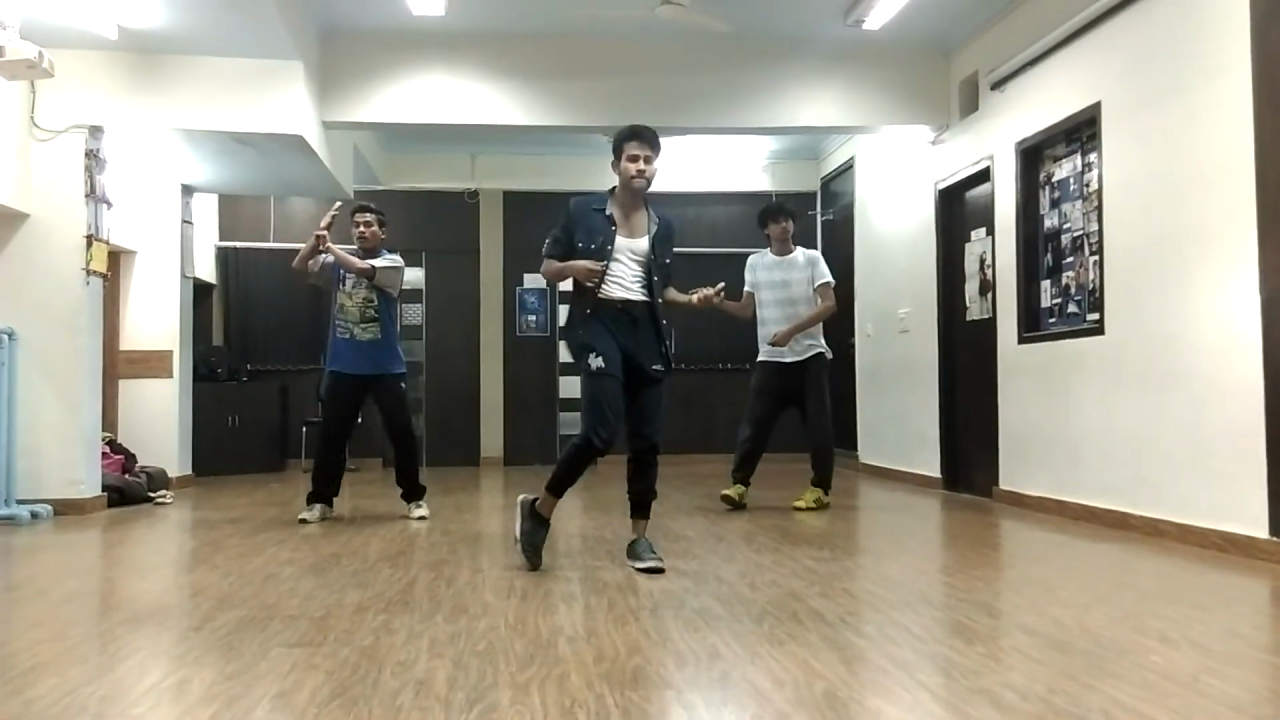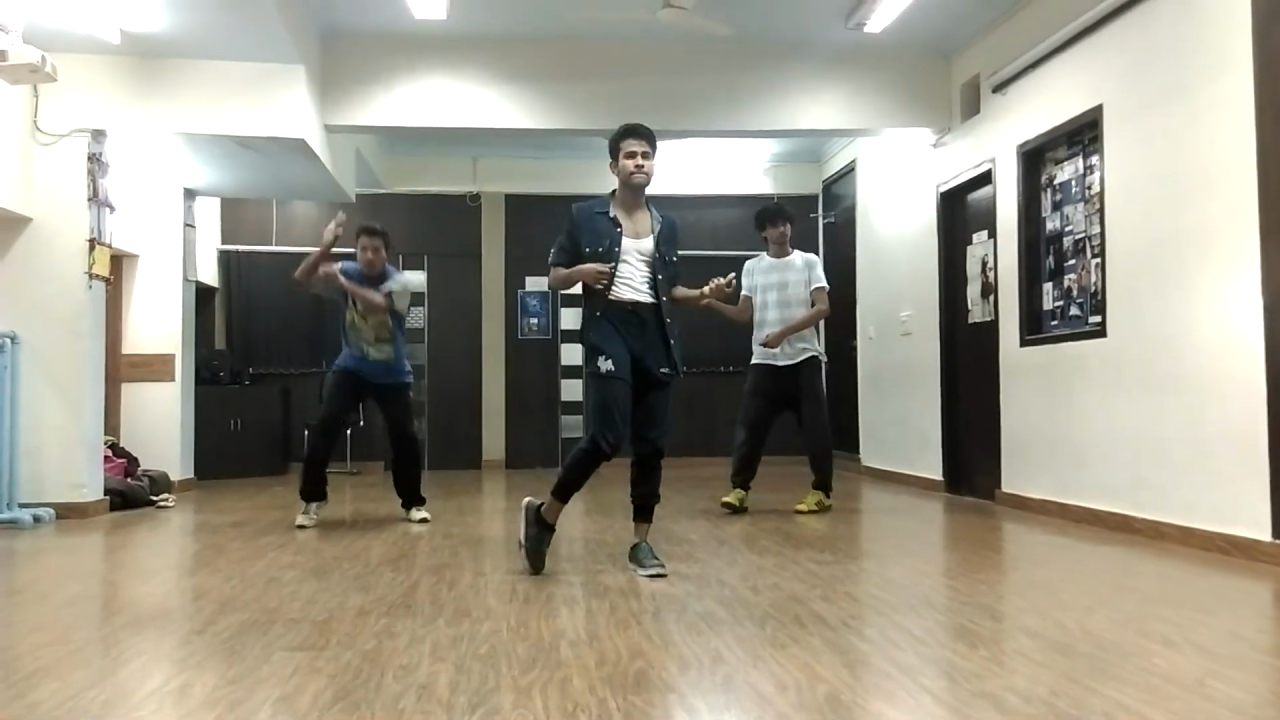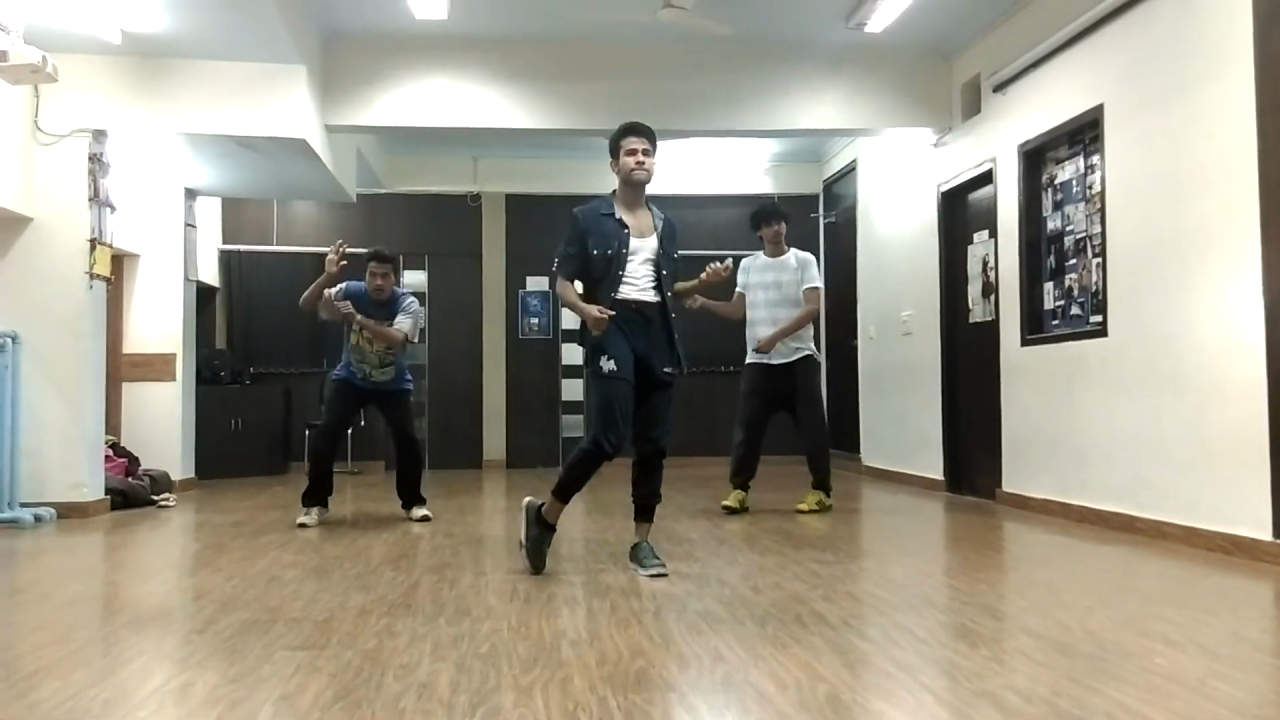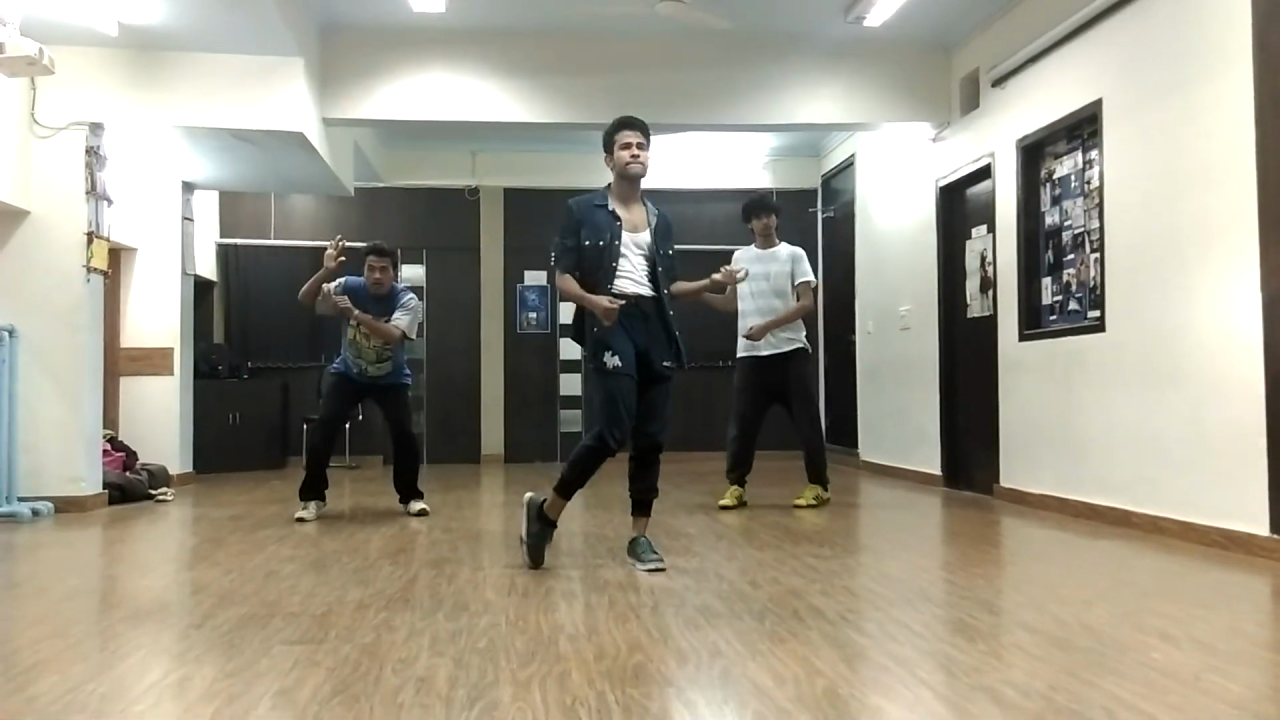
dt=0.2s
person 1, frame 1
left shoulder: (663, 226)
right shoulder: (583, 212)
right elbow: (547, 266)
left wrist: (691, 300)
right wrist: (571, 267)
left hip: (646, 330)
right hip: (600, 322)
left knee: (647, 440)
right knee: (601, 430)
left ankle: (639, 538)
right ankle: (538, 509)
person 1, frame 2
left shoulder: (666, 226)
right shoulder: (586, 216)
right elbow: (554, 276)
left wrist: (701, 294)
right wrist: (579, 272)
left hip: (653, 332)
right hip: (608, 326)
left knee: (651, 444)
right knee: (607, 435)
left ankle: (640, 542)
right ankle: (543, 513)
person 1, frame 3
left shoulder: (665, 225)
right shoulder: (588, 218)
right elbow: (562, 281)
left wrist: (700, 283)
right wrist: (584, 308)
left hip: (657, 332)
right hip: (612, 328)
left knee: (653, 444)
right knee: (609, 436)
left ankle: (641, 542)
right ankle: (544, 513)
person 1, frame 4
left shoulder: (660, 219)
right shoulder: (583, 210)
right elbow: (562, 275)
left wrist: (709, 284)
right wrist: (590, 300)
left hip: (653, 325)
right hip: (610, 323)
left knee: (650, 438)
right knee: (612, 432)
left ankle: (639, 536)
right ankle: (545, 509)
person 2, frame 1
left shoulder: (811, 258)
right shoulder: (755, 263)
left elbow: (829, 304)
right elbow: (747, 310)
left wrist: (791, 331)
right wrist: (717, 301)
left hip: (809, 355)
right hip: (770, 357)
left knee: (818, 425)
right knee: (754, 422)
left ankle: (820, 488)
right ankle: (740, 484)
person 2, frame 2
left shoulder: (809, 262)
right shoulder: (752, 267)
left elbow: (822, 308)
right elbow: (744, 314)
left wrist: (783, 332)
right wrist: (711, 302)
left hip: (804, 358)
right hip: (764, 361)
left knee: (816, 427)
right knee: (749, 426)
left ankle: (821, 491)
right ankle: (739, 489)
person 2, frame 3
left shoulder: (804, 260)
right shoulder: (747, 265)
left elbow: (813, 308)
right elbow: (736, 310)
left wrist: (775, 336)
right wrist: (702, 302)
left hip: (799, 358)
right hip: (759, 361)
left knee: (813, 426)
right knee: (747, 427)
left ankle: (821, 491)
right ankle: (739, 490)
person 2, frame 4
left shoulder: (794, 254)
right shoulder: (740, 257)
left elbow: (807, 303)
right elbow: (732, 303)
left wrist: (767, 326)
right wrist: (701, 293)
left hip: (791, 350)
right hip: (750, 354)
left knee: (806, 419)
right knee: (742, 421)
left ankle: (818, 485)
right ankle: (736, 485)
person 3, frame 1
left shoulder: (393, 263)
right shoulder: (339, 261)
left elbow: (362, 269)
right elbow: (299, 267)
left wrist: (329, 247)
right wrist: (318, 235)
left hip: (386, 366)
right hip: (343, 364)
left knee: (401, 430)
right knee: (332, 432)
left ankle: (414, 498)
right ankle: (321, 500)
person 3, frame 2
left shoulder: (400, 281)
right shoulder: (347, 271)
left elbow: (379, 304)
right elbow: (301, 278)
left wrist: (342, 284)
right wrist: (325, 247)
left hip: (392, 374)
right hip: (351, 368)
left knee: (404, 436)
right knee: (325, 427)
left ankle: (413, 502)
right ankle: (313, 500)
person 3, frame 3
left shoulder: (407, 303)
right shoulder: (350, 292)
left elbow: (396, 339)
right elbow: (306, 305)
left wrist: (359, 319)
right wrist: (328, 276)
left hip: (393, 384)
right hip: (350, 379)
left knee: (407, 438)
right knee: (326, 432)
left ankle: (413, 501)
right ankle: (315, 503)
person 3, frame 4
left shoulder: (407, 300)
right shoulder: (349, 287)
left elbow: (393, 335)
right elbow: (305, 298)
left wrist: (356, 313)
right wrist: (326, 271)
left hip: (391, 378)
right hip: (348, 373)
left knee: (404, 433)
right knee: (324, 426)
left ankle: (411, 496)
right ankle: (312, 497)
